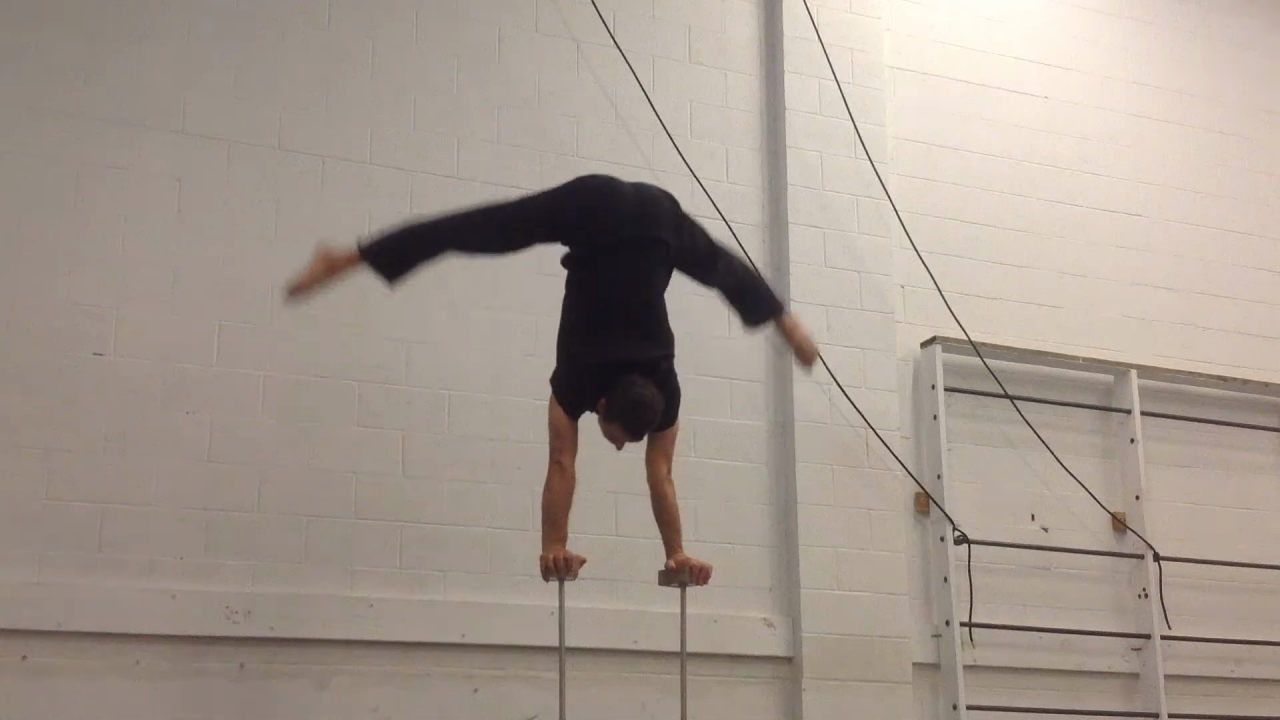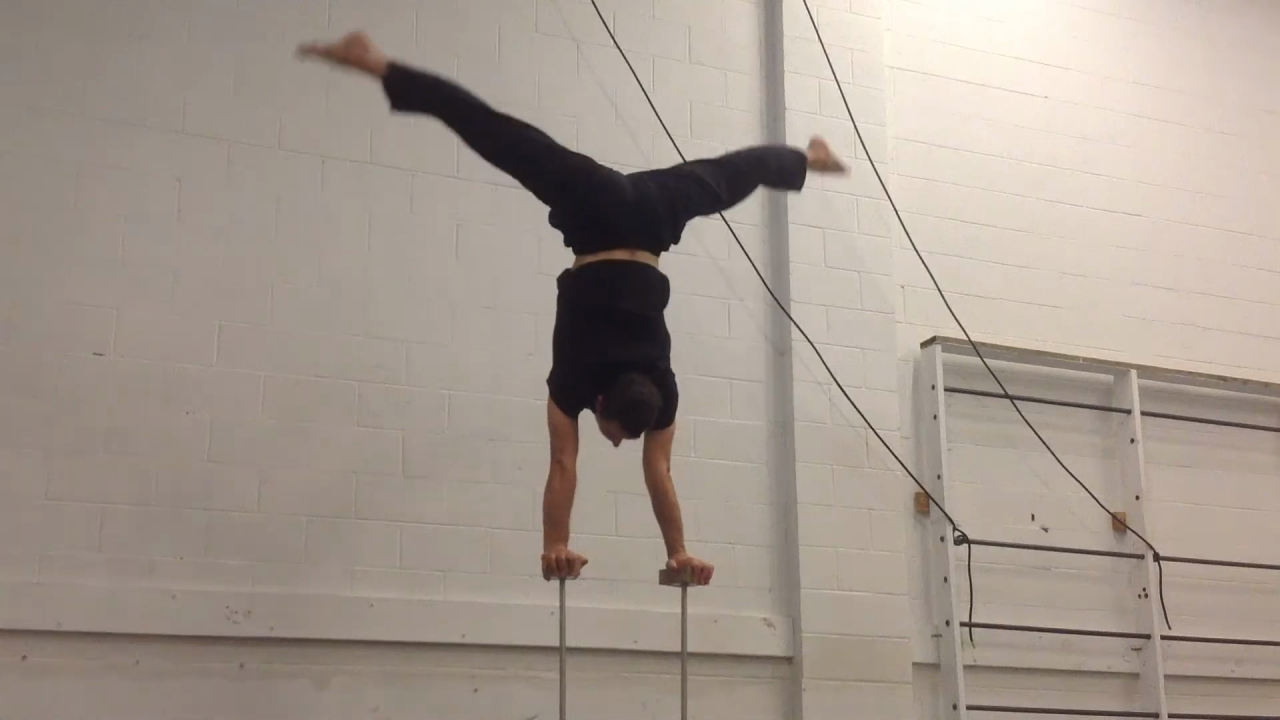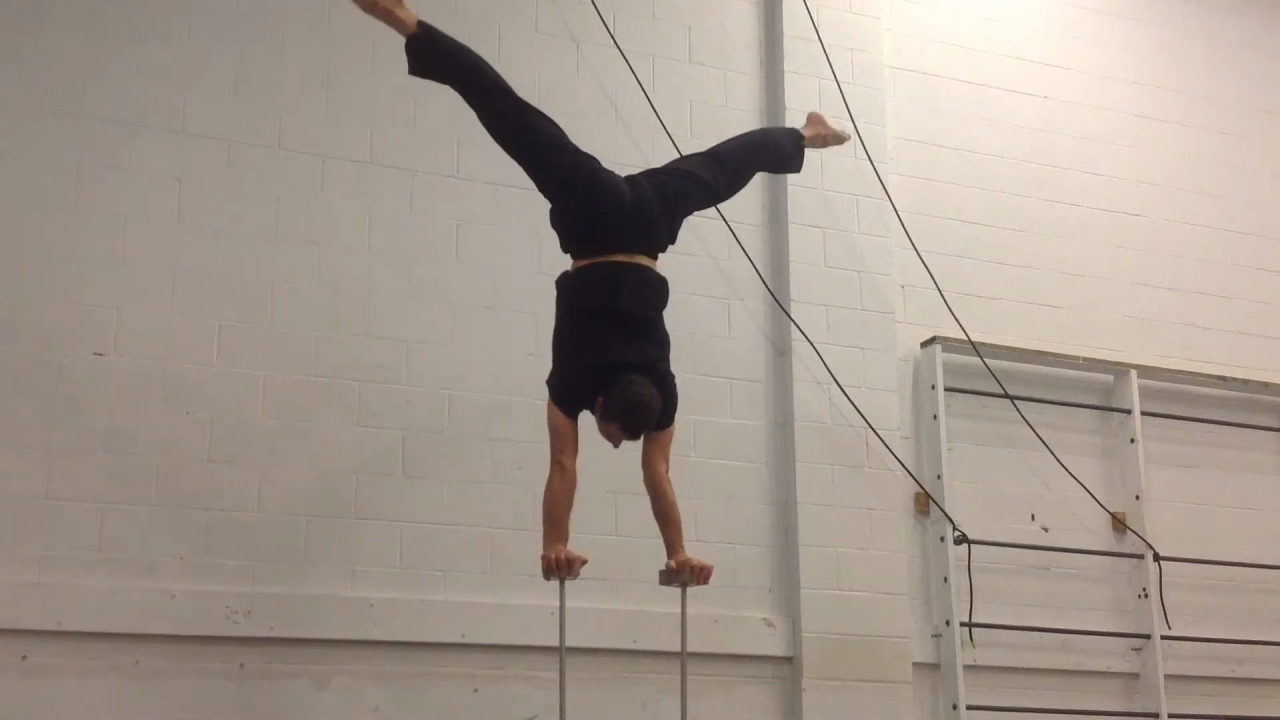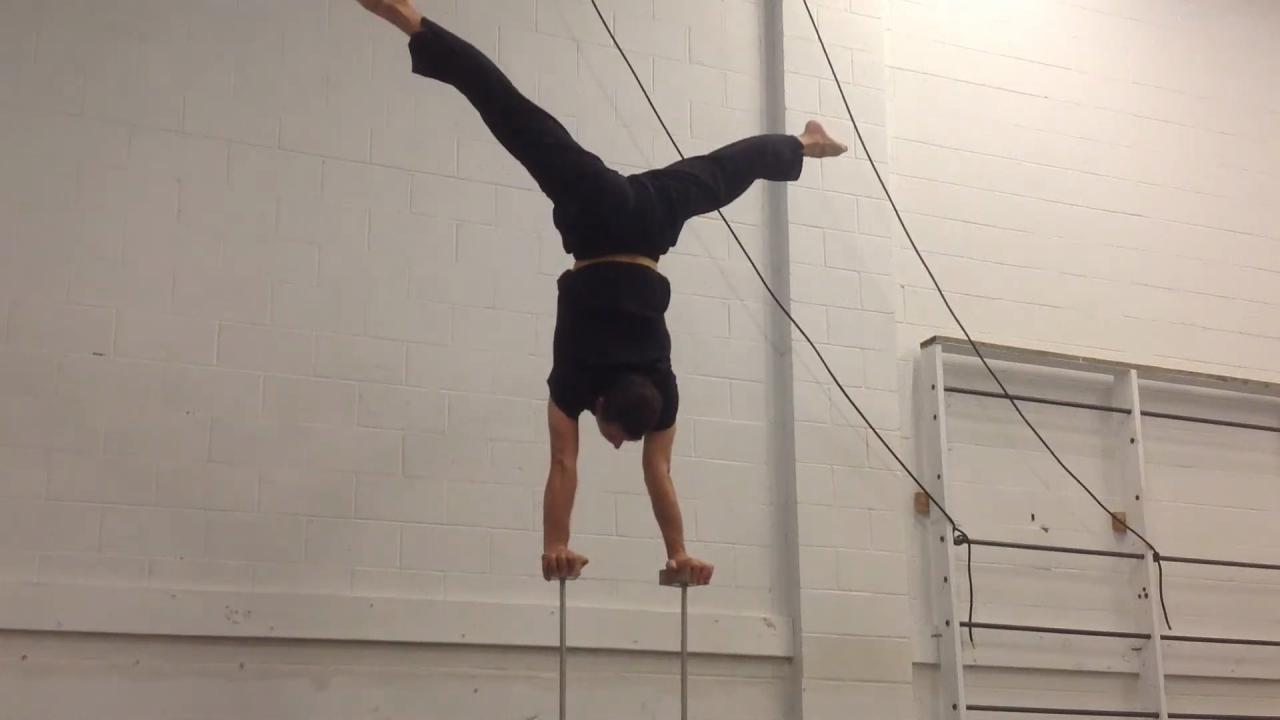
dt=0.4s
person 1, frame 1
left shoulder: (664, 388)
right shoulder: (575, 382)
left elbow: (660, 475)
right elbow: (562, 466)
left wrist: (677, 553)
right wrist: (553, 545)
left hip: (657, 220)
right hip: (593, 208)
left knee: (724, 270)
right knee: (460, 234)
left ankle: (785, 320)
right ankle: (346, 258)
person 1, frame 2
left shoulder: (660, 391)
right shoulder: (573, 384)
left elbow: (658, 474)
right elbow: (563, 467)
left wrist: (679, 553)
right wrist: (556, 546)
left hip: (649, 215)
right hip: (601, 213)
left knee: (725, 180)
right knee: (500, 135)
left ankle: (806, 158)
right ankle: (379, 63)
person 1, frame 3
left shoulder: (659, 389)
right shoulder: (572, 386)
left elbow: (657, 474)
right elbow: (562, 468)
left wrist: (678, 552)
right wrist: (555, 545)
left hip: (643, 218)
right hip: (597, 216)
left knee: (719, 171)
right knee: (517, 121)
left ankle: (802, 136)
person 1, frame 4
left shoulder: (660, 389)
right shoulder: (574, 384)
left elbow: (657, 473)
right elbow: (563, 467)
left wrist: (679, 552)
right wrist: (555, 546)
left hip: (647, 219)
right hip: (601, 218)
left knee: (724, 174)
right knee: (522, 122)
left ankle: (803, 144)
